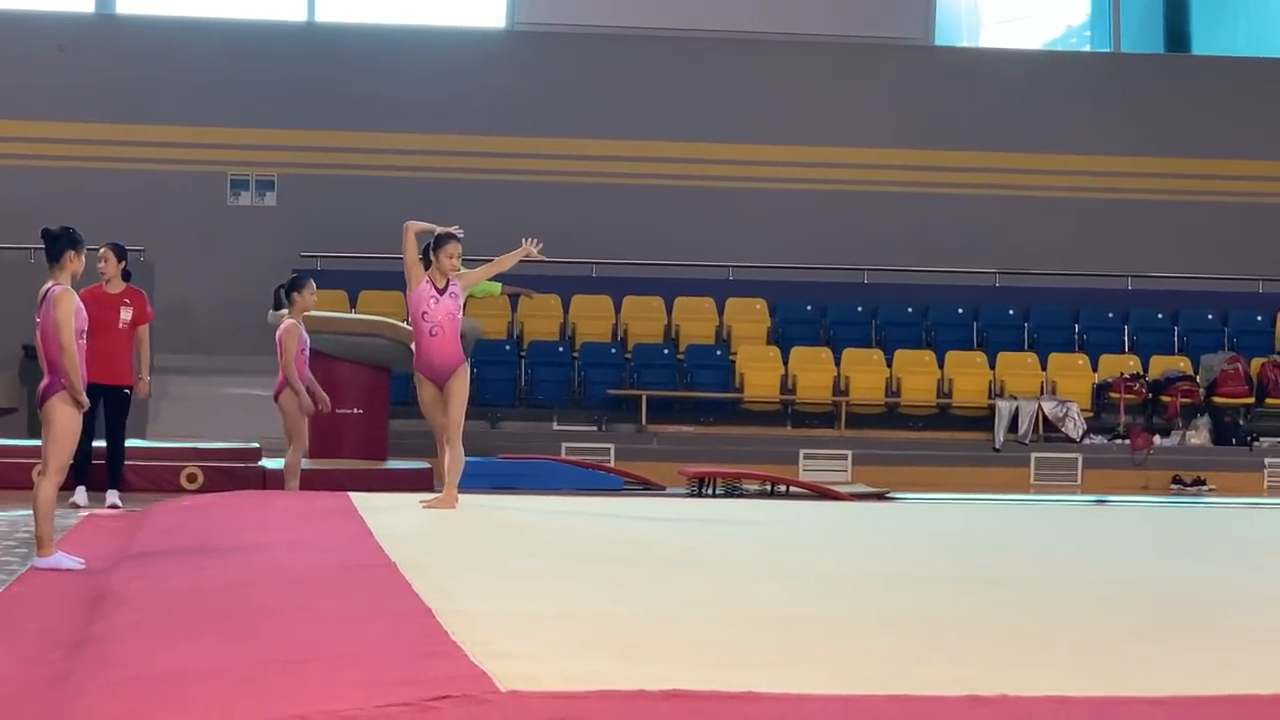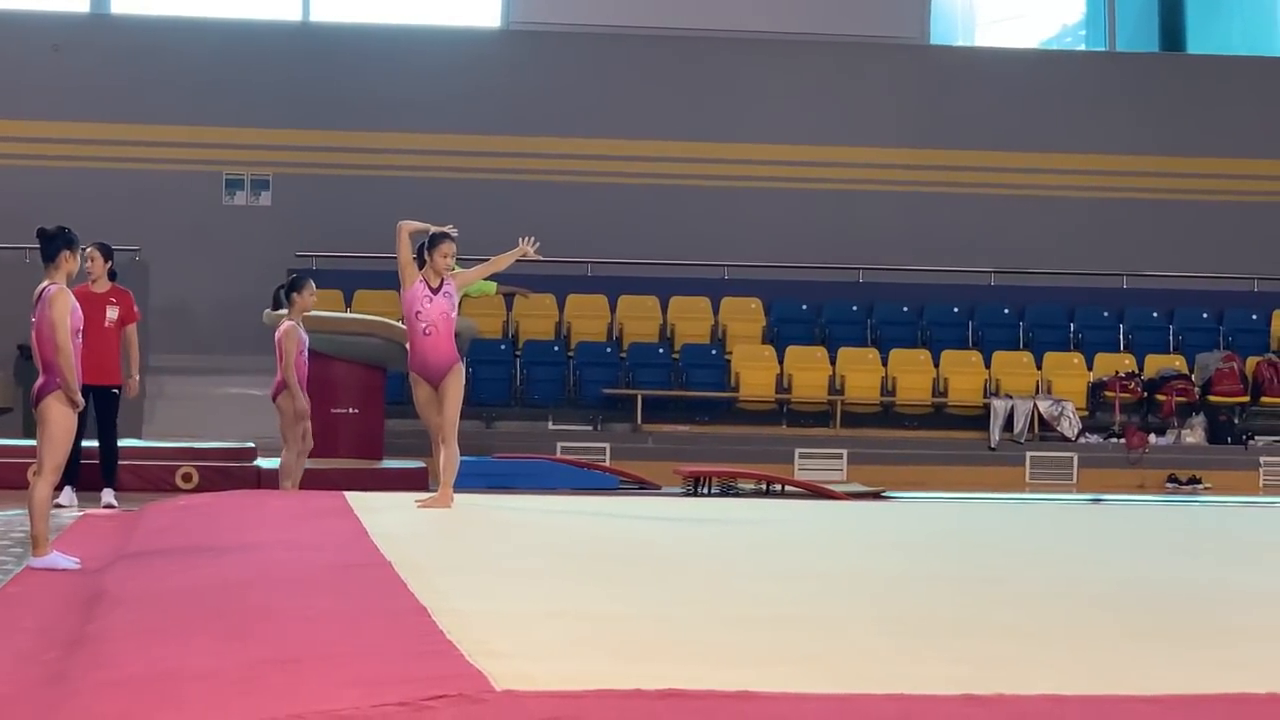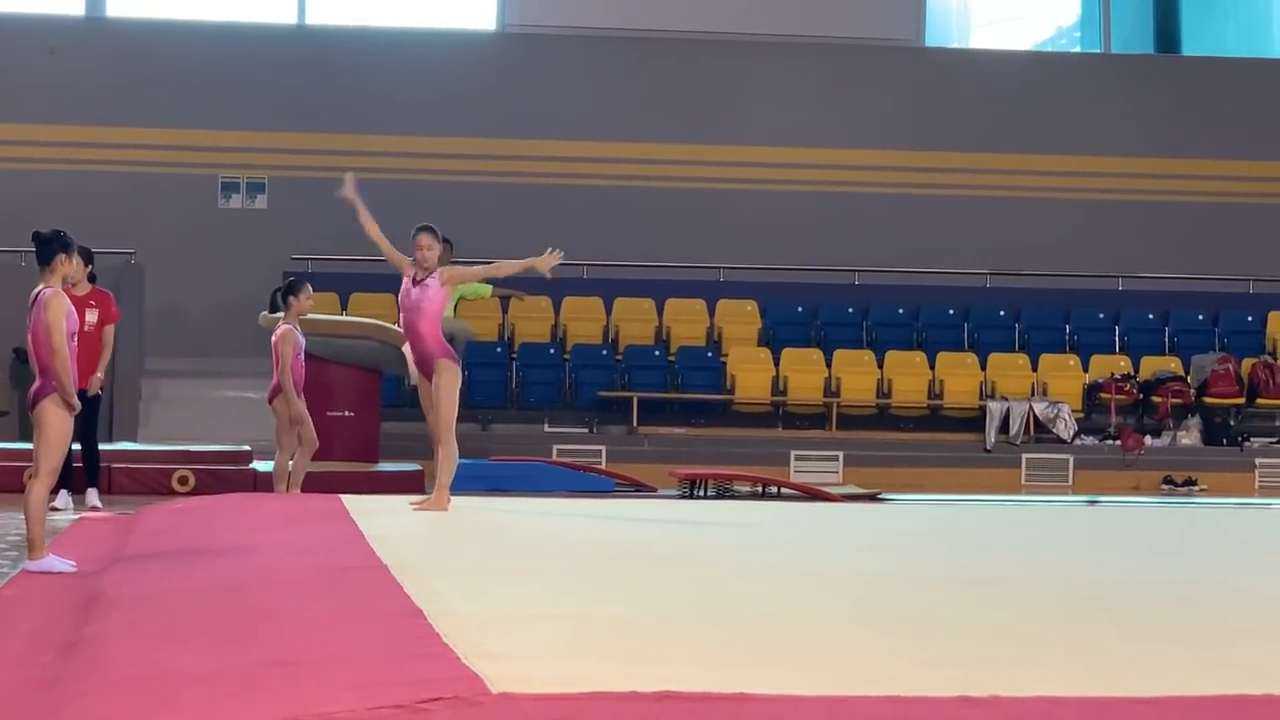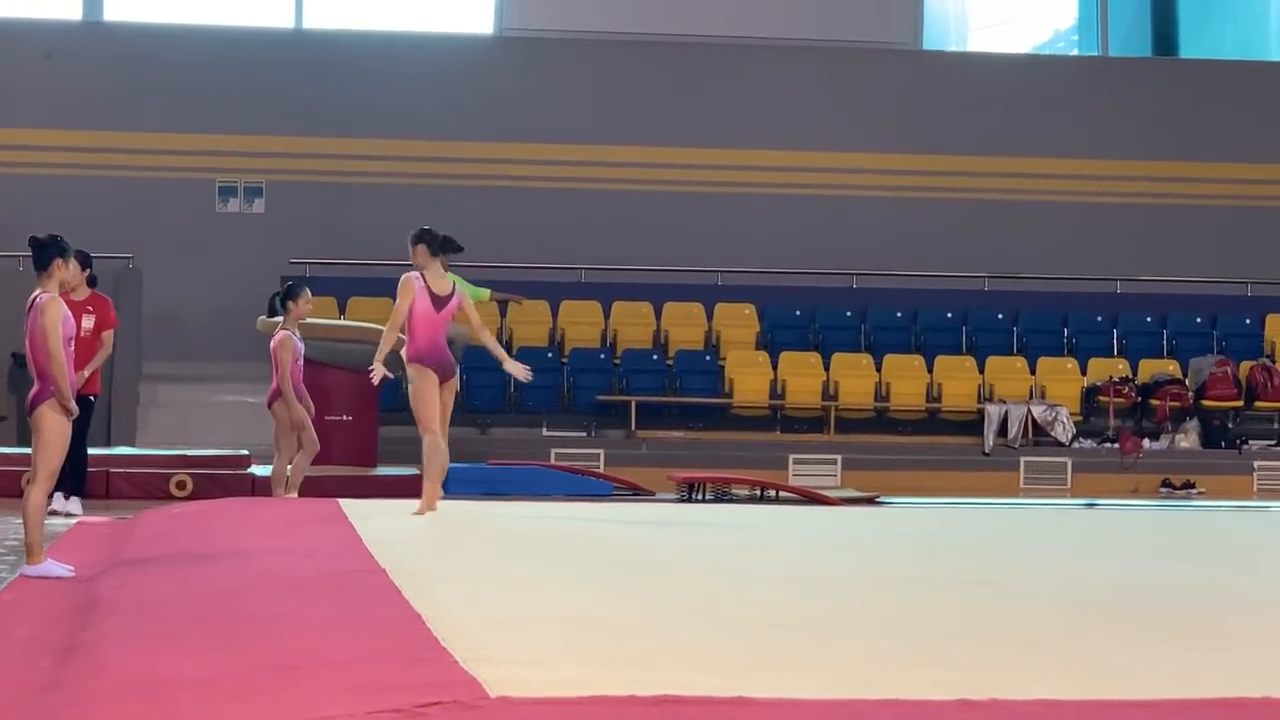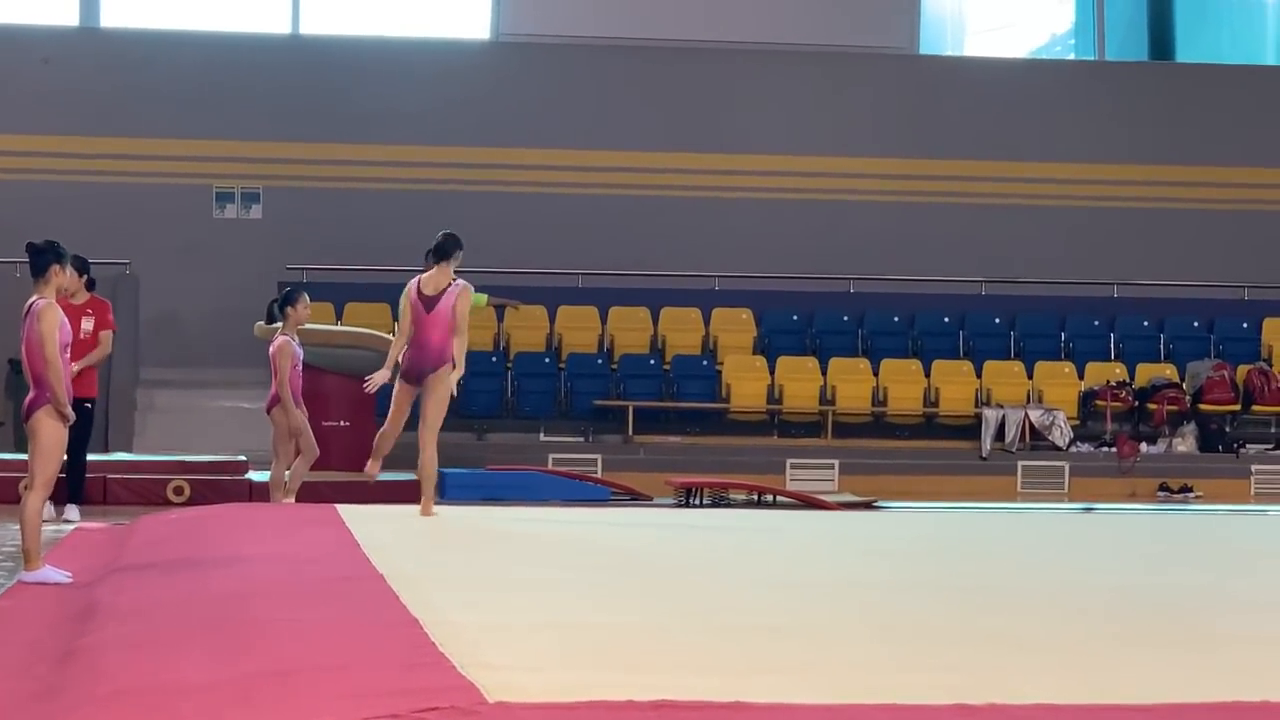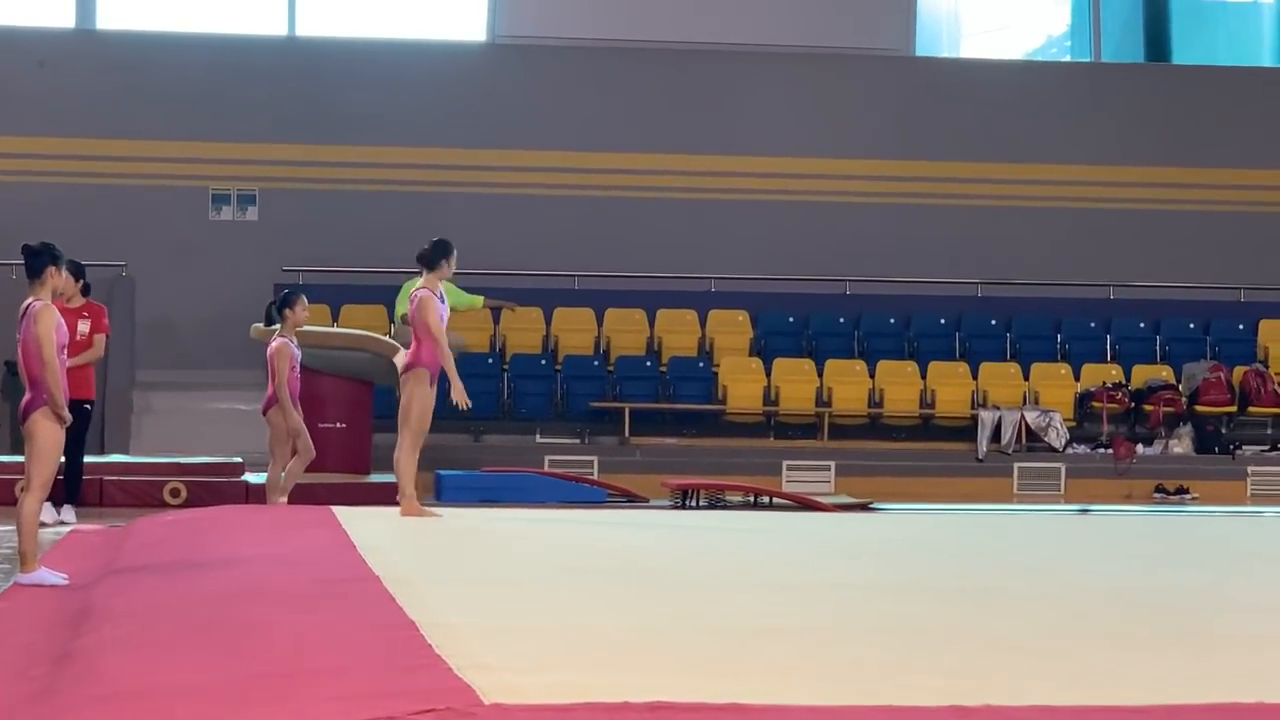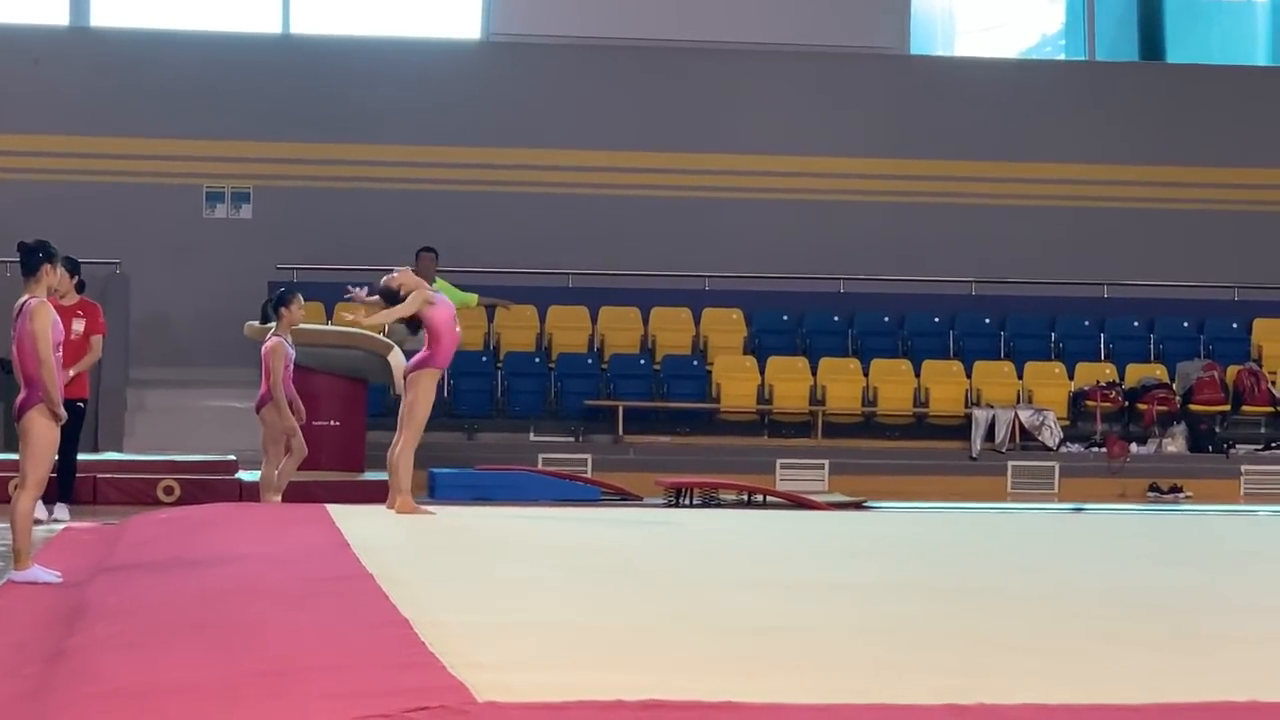
dt=0.3s
person 1, frame 1
left shoulder: (46, 293)
right shoulder: (65, 295)
left elbow: (43, 344)
right elbow: (67, 348)
right wrist: (80, 394)
left hip: (52, 390)
right hip: (63, 393)
left knee: (50, 474)
right knee: (52, 475)
left ankle: (47, 549)
right ankle: (45, 552)
person 1, frame 2
left shoulder: (42, 292)
right shoulder: (60, 294)
left elbow: (39, 343)
right elbow: (62, 347)
right wrist: (74, 393)
left hip: (47, 390)
right hip: (58, 393)
left knee: (45, 474)
right knee: (48, 475)
left ankle: (42, 548)
right ankle: (40, 552)
person 1, frame 3
left shoulder: (38, 295)
right shoulder: (56, 297)
left elbow: (36, 347)
right elbow: (59, 351)
right wrist: (71, 396)
left hip: (43, 392)
right hip: (54, 396)
left knee: (42, 477)
right knee: (44, 478)
left ankle: (38, 551)
right ankle: (36, 555)
person 1, frame 4
left shoulder: (35, 300)
right shoulder: (52, 302)
left elbow: (34, 351)
right elbow: (55, 355)
right wrist: (68, 400)
left hip: (42, 398)
right hip: (52, 401)
left knee: (39, 482)
right knee: (42, 482)
left ankle: (36, 556)
right ankle: (34, 559)
person 1, frame 5
left shoulder: (32, 306)
right shoulder: (49, 308)
left elbow: (30, 358)
right elbow: (52, 362)
right wrist: (64, 407)
left hip: (38, 403)
right hip: (48, 406)
left knee: (36, 488)
right knee: (39, 488)
left ankle: (34, 563)
right ankle: (32, 566)
person 1, frame 6
left shoulder: (27, 308)
right shoulder: (45, 310)
left elbow: (25, 360)
right elbow: (49, 363)
right wrist: (61, 409)
left hip: (34, 405)
right hip: (45, 408)
left knee: (33, 490)
right knee: (36, 490)
left ankle: (30, 564)
right ankle: (28, 568)
person 1, frame 7
left shoulder: (21, 306)
right shoulder: (41, 307)
left elbow: (18, 357)
right elbow: (45, 361)
right wrist: (58, 406)
left hip: (28, 402)
right hip: (40, 405)
left knee: (28, 488)
right knee: (31, 488)
left ankle: (24, 562)
right ankle: (22, 565)
person 2, frame 1
left shoulder: (460, 282)
right shoulder: (417, 279)
left elbow: (496, 266)
right elbow: (409, 228)
left wrist: (524, 251)
right wrist: (437, 230)
left hip: (455, 367)
right hip: (425, 370)
left knee: (453, 435)
right knee: (440, 436)
left ankle: (450, 493)
right ankle: (446, 491)
person 2, frame 2
left shoulder: (454, 282)
right shoulder: (410, 279)
left elbow: (491, 266)
right elbow: (402, 229)
left wrist: (520, 252)
right wrist: (432, 229)
left hip: (449, 367)
right hip: (419, 370)
left knee: (448, 434)
right knee: (436, 435)
left ankle: (445, 493)
right ankle: (441, 491)
person 2, frame 3
left shoulder: (446, 276)
right shoulder: (408, 270)
left elbow: (490, 270)
right elbow: (377, 235)
left wrist: (532, 263)
right wrist: (355, 199)
left hip: (442, 360)
right hip: (423, 363)
left knee: (445, 431)
right knee: (436, 432)
left ankle: (441, 494)
right ankle: (437, 490)
person 2, frame 4
left shoulder: (410, 281)
right shoulder: (457, 287)
left elbow: (395, 325)
right elbow: (479, 328)
left wrist: (378, 361)
right wrist: (506, 360)
left hip: (421, 364)
right hip: (447, 363)
left knee: (430, 432)
right knee: (438, 434)
left ankle: (431, 494)
right ankle: (432, 495)
person 2, frame 5
left shoulder: (413, 285)
right shoulder: (462, 289)
left elbow: (403, 332)
right elbow: (460, 332)
left wrist: (388, 368)
right wrist: (458, 369)
left hip: (410, 363)
right hip: (437, 366)
left knee: (393, 424)
right knee: (427, 439)
left ankle: (374, 464)
right ankle: (427, 503)
person 2, frame 6
left shoulder: (429, 291)
right shoulder: (426, 297)
right elbow: (440, 343)
right wrist: (456, 382)
left hip: (423, 369)
right hip: (419, 371)
left knee: (414, 439)
right knee: (408, 439)
left ankle: (408, 497)
right ankle: (409, 502)
person 2, frame 7
left shoulder: (428, 293)
right shoulder: (420, 296)
right elbow: (396, 311)
right wrist: (368, 320)
left hip: (426, 369)
right hip: (426, 371)
left knee: (403, 438)
right knee: (409, 438)
left ankle: (395, 496)
right ankle: (403, 500)
person 3, frame 1
left shoulder: (137, 298)
right shoulder: (87, 295)
left elbow: (143, 340)
left wrist: (144, 376)
left hip: (121, 379)
right hip: (89, 376)
left knee: (116, 437)
right knee: (84, 434)
left ankle: (113, 491)
right ankle: (80, 489)
person 3, frame 2
left shoulder: (123, 297)
right shoulder: (74, 295)
left elbow: (131, 339)
left wrist: (134, 375)
left hip: (109, 379)
right hip: (77, 377)
left knee: (108, 436)
right knee: (72, 434)
left ankle: (108, 491)
right ankle: (68, 489)
person 3, frame 3
left shoulder: (103, 299)
left elbow: (108, 341)
left wrist: (99, 373)
left hip: (89, 380)
left knee: (88, 436)
left ankle: (92, 490)
right ankle: (63, 492)
person 3, frame 4
left shoulder: (102, 303)
left elbow: (107, 346)
left wrist: (85, 373)
left hip: (85, 386)
left knee: (77, 441)
left ankle: (75, 498)
right ankle: (58, 494)
person 3, frame 5
left shoulder: (101, 307)
right shoulder: (56, 306)
left elbow: (105, 347)
left wrist: (76, 367)
left hip: (83, 390)
left knee: (76, 449)
left ankle: (73, 504)
right ankle: (44, 502)
person 3, frame 6
left shoulder: (96, 311)
left elbow: (98, 350)
left wrist: (66, 363)
left hip: (81, 393)
left knee: (74, 451)
left ankle: (69, 506)
right ankle: (47, 504)
person 3, frame 7
left shoulder: (91, 309)
left elbow: (96, 352)
left wrist: (69, 373)
left hip: (75, 392)
left knee: (68, 450)
left ankle: (62, 504)
right ankle: (39, 502)
person 4, frame 1
left shoulder: (297, 325)
right shoulder: (291, 326)
right elbow: (288, 365)
left wrist: (318, 392)
right wrist: (304, 395)
left hip: (296, 392)
right hip: (289, 391)
left knee: (298, 446)
right knee: (298, 446)
person 4, frame 2
left shoulder: (296, 325)
right shoulder: (290, 328)
right elbow: (287, 366)
left wrist: (303, 396)
right wrist: (298, 398)
left hip: (295, 392)
right hip: (288, 392)
left knee: (305, 444)
right knee: (292, 446)
left ankle: (291, 493)
person 4, frame 3
left shoulder: (294, 328)
right shoulder: (286, 331)
right elbow: (284, 370)
left wrist: (299, 400)
right wrist: (293, 403)
left hip: (293, 395)
right hip: (284, 395)
left knee: (310, 444)
right knee: (286, 450)
left ankle: (294, 490)
person 4, frame 4
left shoulder: (293, 333)
right shoulder: (285, 337)
right elbow: (283, 376)
left wrist: (306, 399)
right wrist: (294, 408)
left hip: (292, 399)
right hip: (284, 400)
left knee: (311, 446)
right knee: (285, 454)
left ankle: (291, 492)
right ankle: (279, 500)
person 4, frame 5
left shoulder: (292, 339)
right shoulder: (284, 343)
right elbow: (282, 382)
left wrist: (300, 408)
right wrist: (292, 415)
left hip: (290, 404)
right hip: (283, 405)
left knee: (310, 452)
right knee: (283, 459)
left ankle: (288, 497)
person 4, frame 6
left shoulder: (290, 340)
right shoulder: (282, 344)
right elbow: (280, 384)
left wrist: (295, 411)
right wrist: (291, 416)
left hip: (286, 405)
right hip: (279, 406)
left knee: (306, 453)
right knee: (279, 461)
left ankle: (281, 497)
right ankle: (273, 507)
person 4, frame 7
left shoulder: (285, 338)
right shoulder: (277, 344)
right elbow: (275, 383)
left wrist: (297, 403)
right wrist: (286, 415)
left hip: (279, 403)
right hip: (272, 405)
left knee: (299, 451)
right knee: (273, 459)
left ankle: (275, 495)
right ankle: (267, 505)
